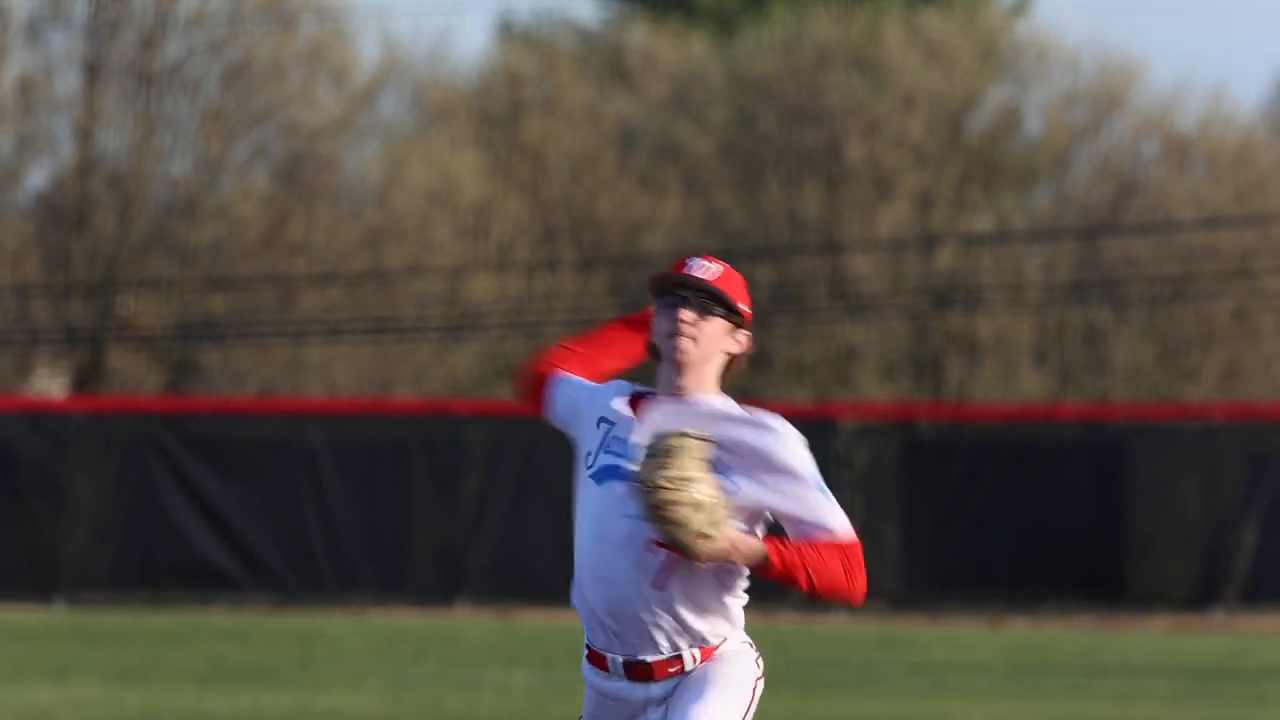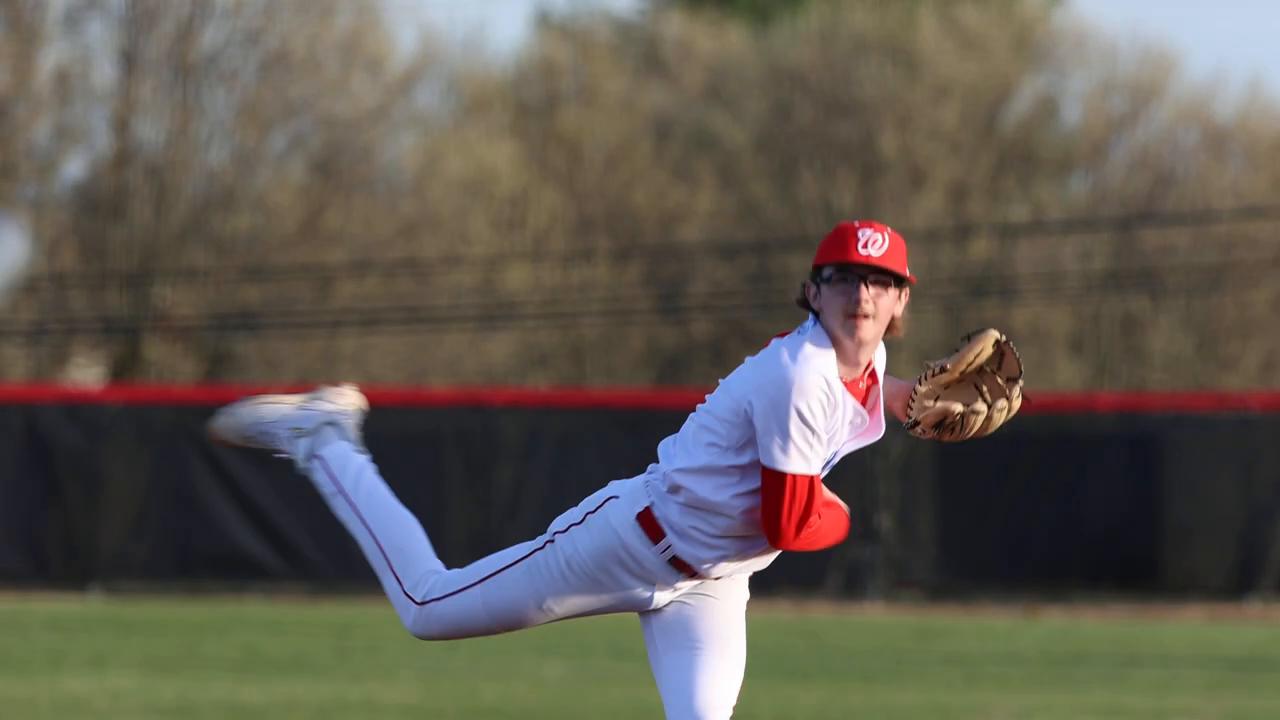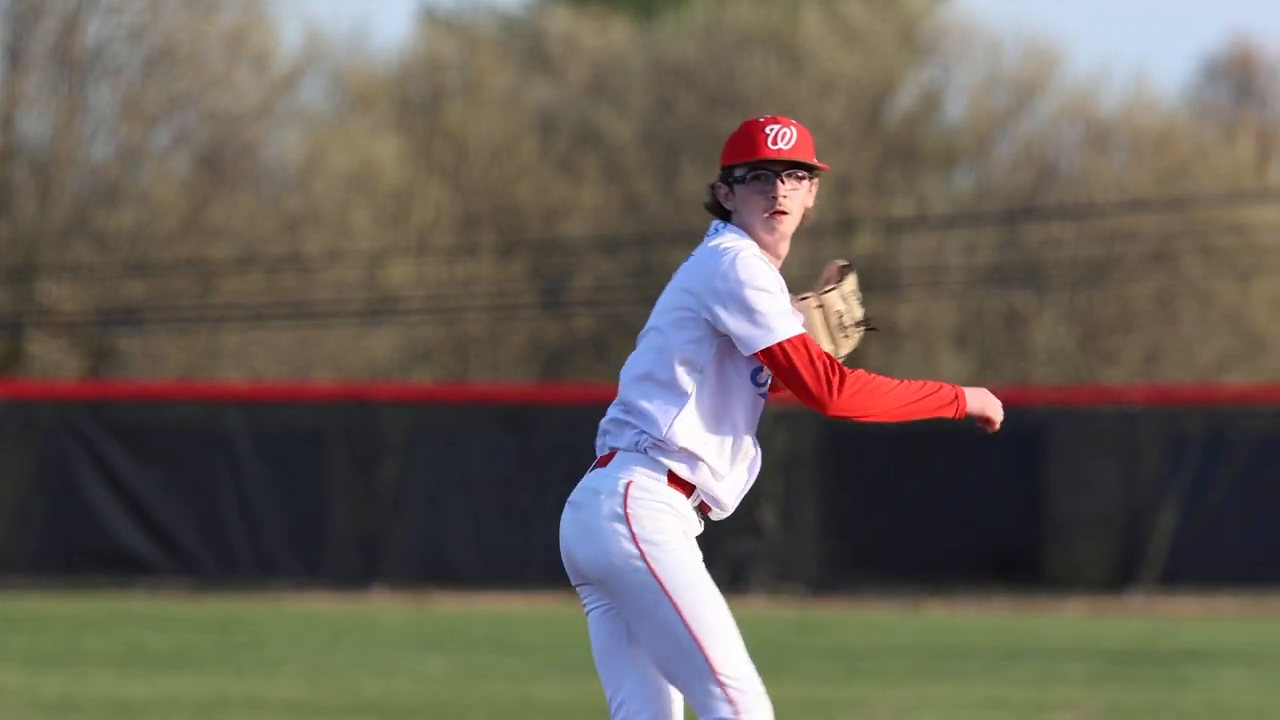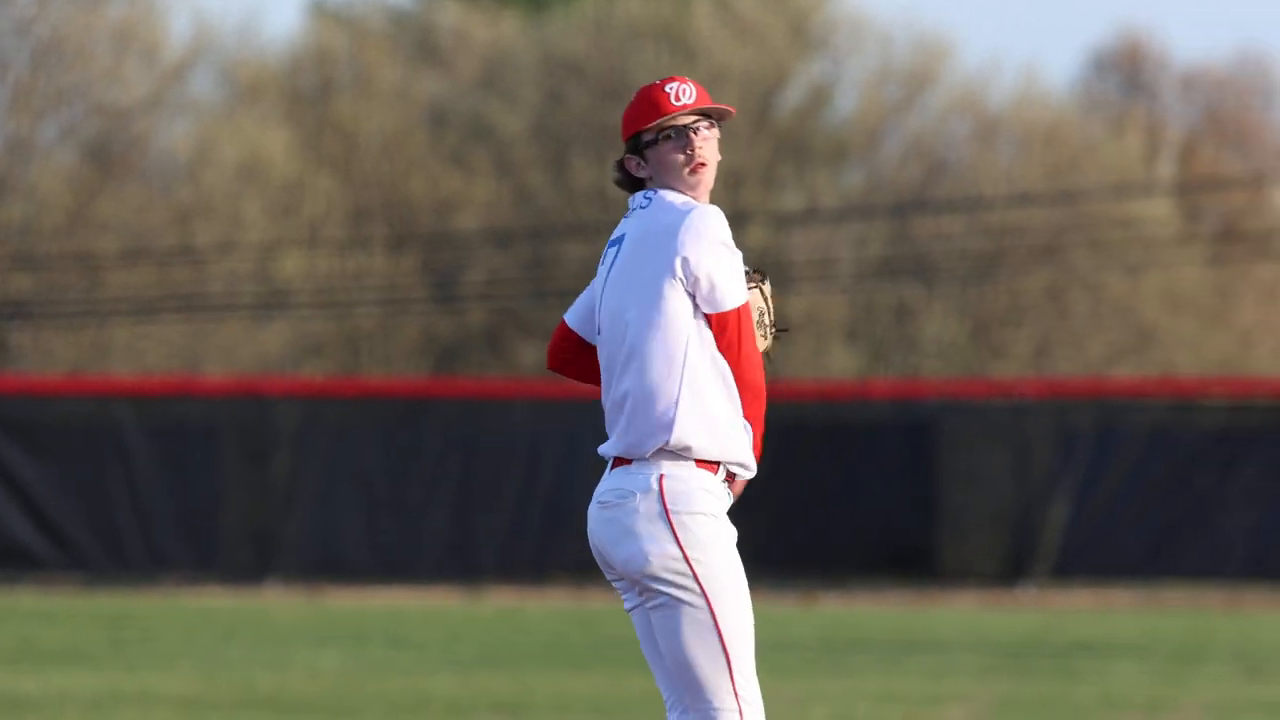
dt=0.4s
person 1, frame 1
left shoulder: (774, 444)
right shoulder: (606, 407)
left elbow: (849, 581)
right elbow: (539, 374)
left wrist: (753, 549)
right wrist: (646, 321)
left hip: (709, 678)
person 1, frame 2
left shoulder: (864, 358)
right shoulder: (801, 375)
right elbow: (780, 528)
left wrist: (880, 396)
right wrist: (834, 518)
left hip: (709, 579)
right hip: (633, 539)
right knee: (430, 607)
right ankle: (323, 434)
person 1, frame 3
left shoulder: (721, 265)
right shoulder: (734, 267)
right elbow: (830, 392)
left wrist: (766, 366)
right wrist: (955, 397)
left hip: (609, 519)
right hip: (630, 515)
person 1, frame 4
left shoulder: (633, 239)
right shoulder: (697, 225)
left elbow: (563, 352)
right elbow: (744, 370)
right wrist: (742, 458)
left hip: (634, 499)
right hip: (676, 508)
